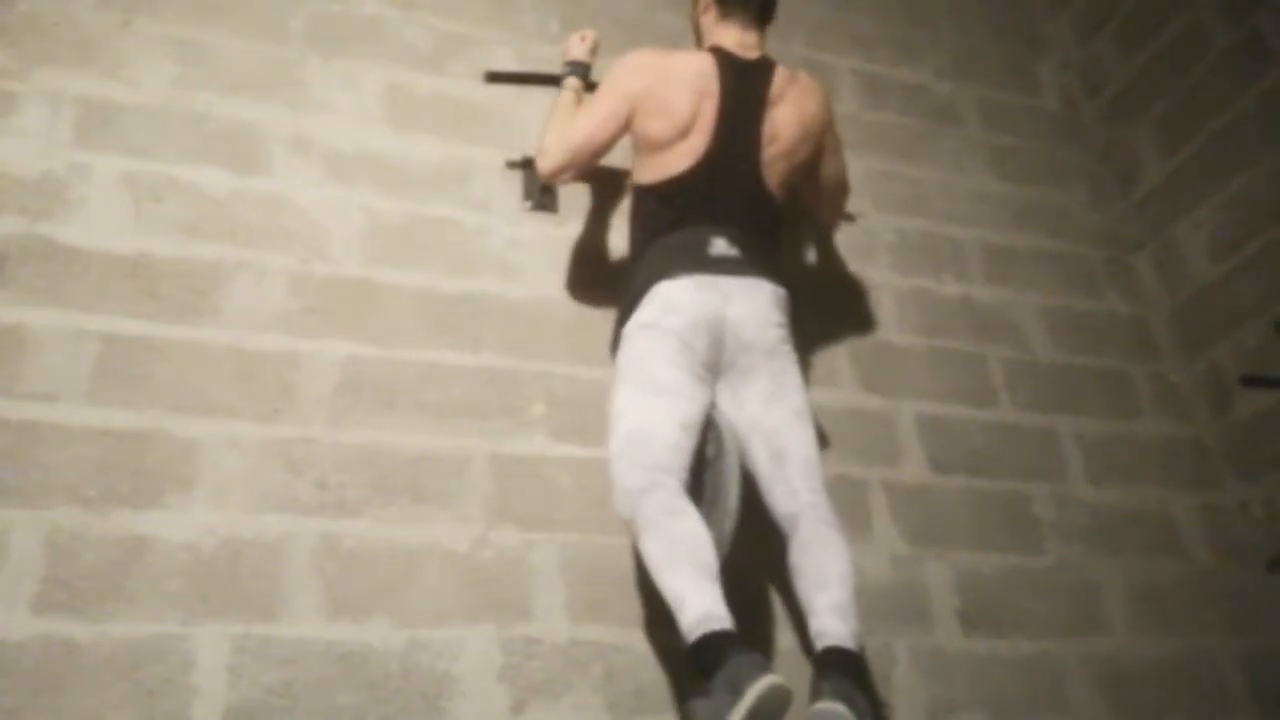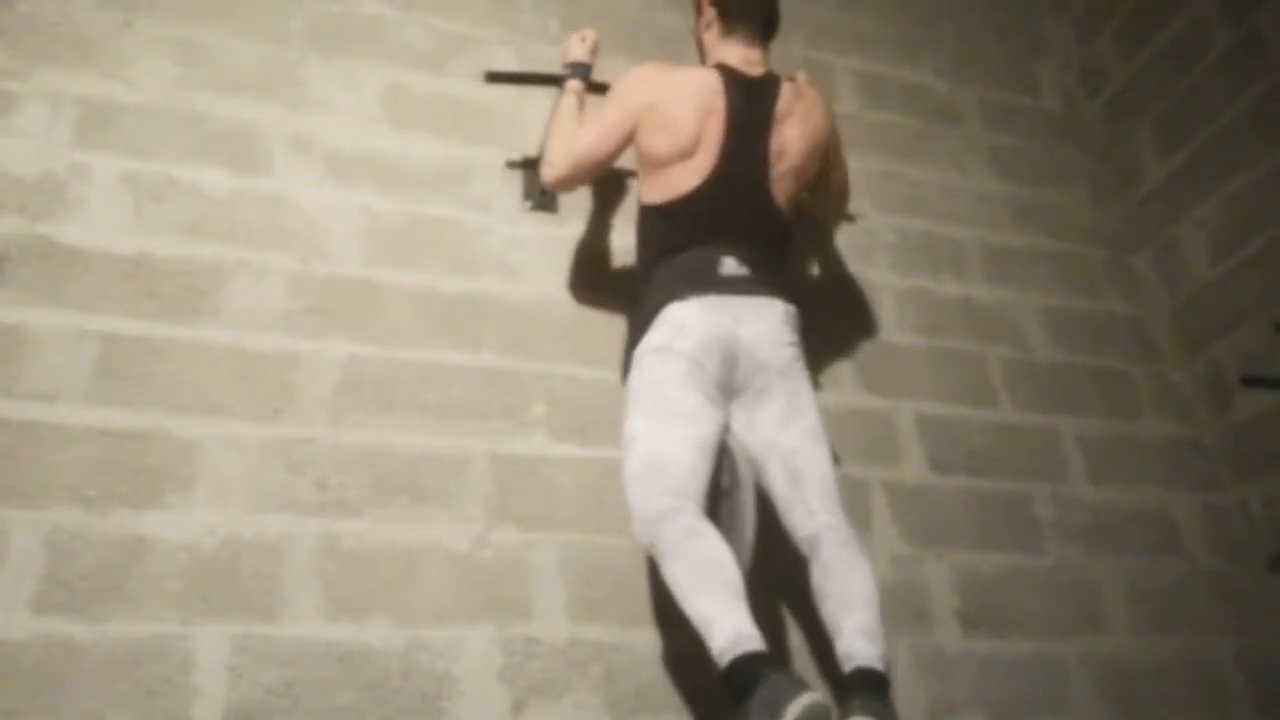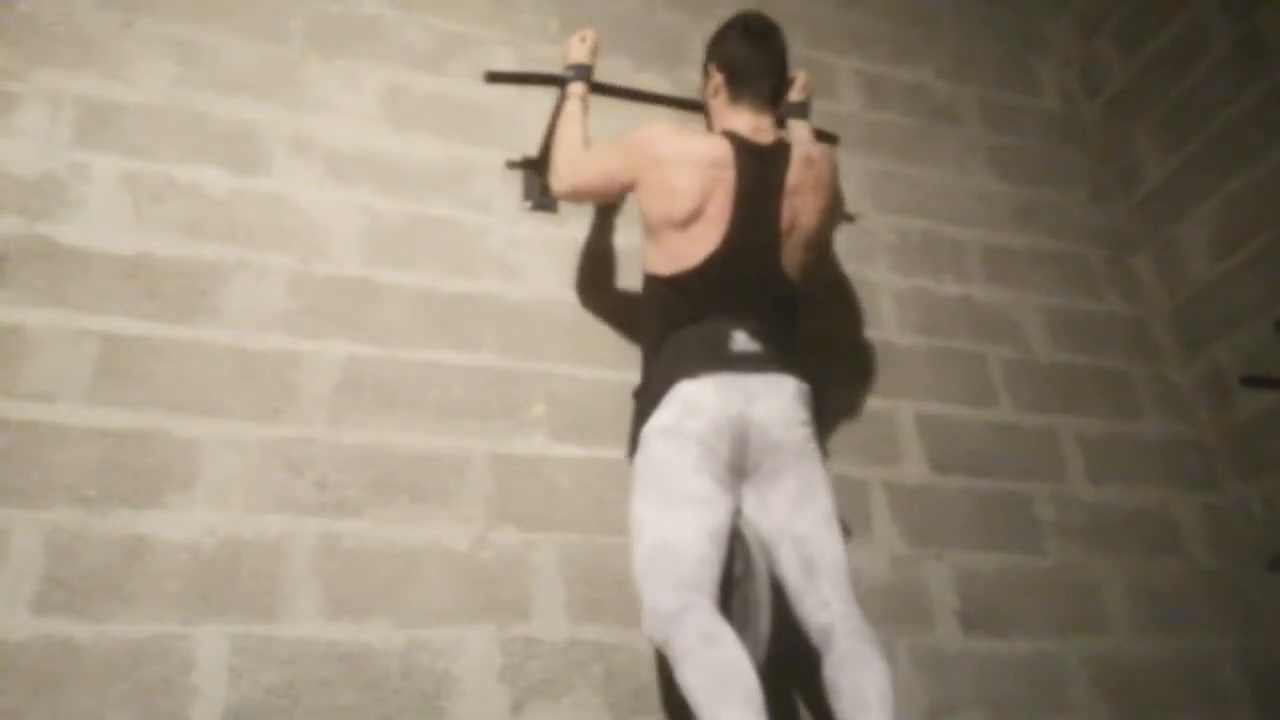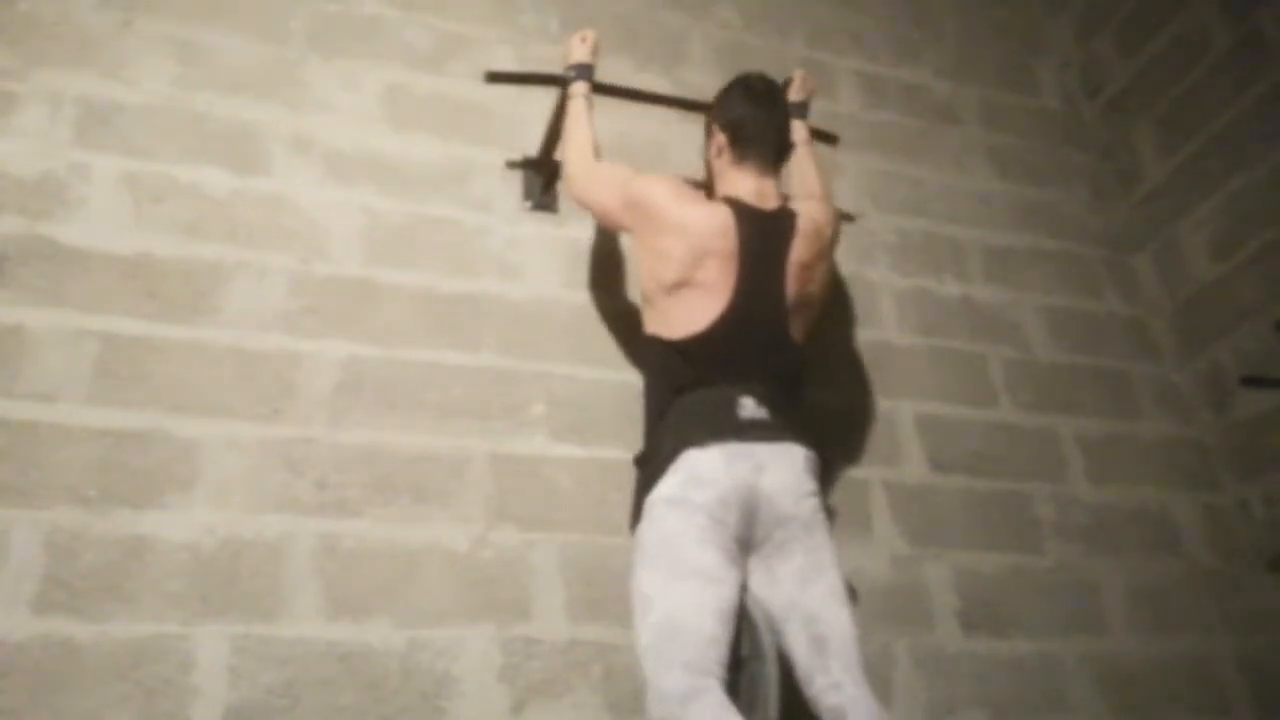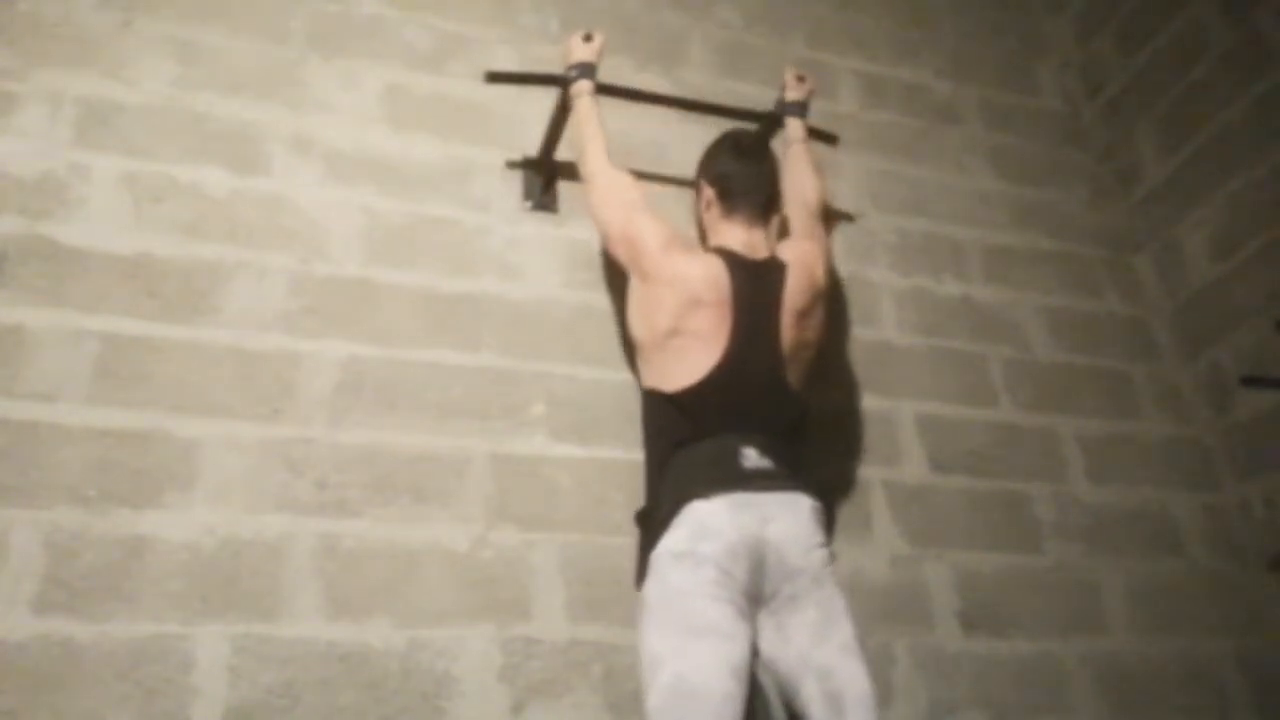
dt=0.4s
person 1, frame 1
left shoulder: (651, 71)
right shoulder: (805, 97)
left elbow: (554, 161)
right elbow: (831, 204)
left wrist: (574, 74)
left hip: (672, 301)
right hip: (758, 303)
left knee: (649, 482)
right knee: (803, 496)
left ankle: (723, 655)
person 1, frame 2
left shoulder: (656, 88)
right shoulder: (809, 110)
left elbow: (557, 169)
right elbow: (832, 204)
left wrist: (574, 76)
left hip: (683, 323)
right hip: (768, 322)
left knee: (668, 506)
right knee: (822, 518)
person 1, frame 3
left shoulder: (665, 149)
right shoulder: (816, 171)
left elbow: (566, 178)
left wrist: (577, 80)
right wrist: (799, 117)
left hip: (691, 400)
right hip: (780, 399)
left knee: (679, 601)
right knee: (834, 609)
person 1, frame 4
left shoulder: (670, 215)
right shoulder: (815, 232)
left elbow: (579, 174)
left wrist: (579, 79)
right wrist: (798, 118)
left hip: (694, 470)
right hip: (787, 468)
person 1, frame 5
left shoulder: (668, 270)
right shoulder: (805, 275)
left elbow: (600, 172)
right elbow: (807, 203)
left wrist: (582, 78)
right wrist: (794, 118)
left hip: (698, 522)
right hip: (794, 516)
